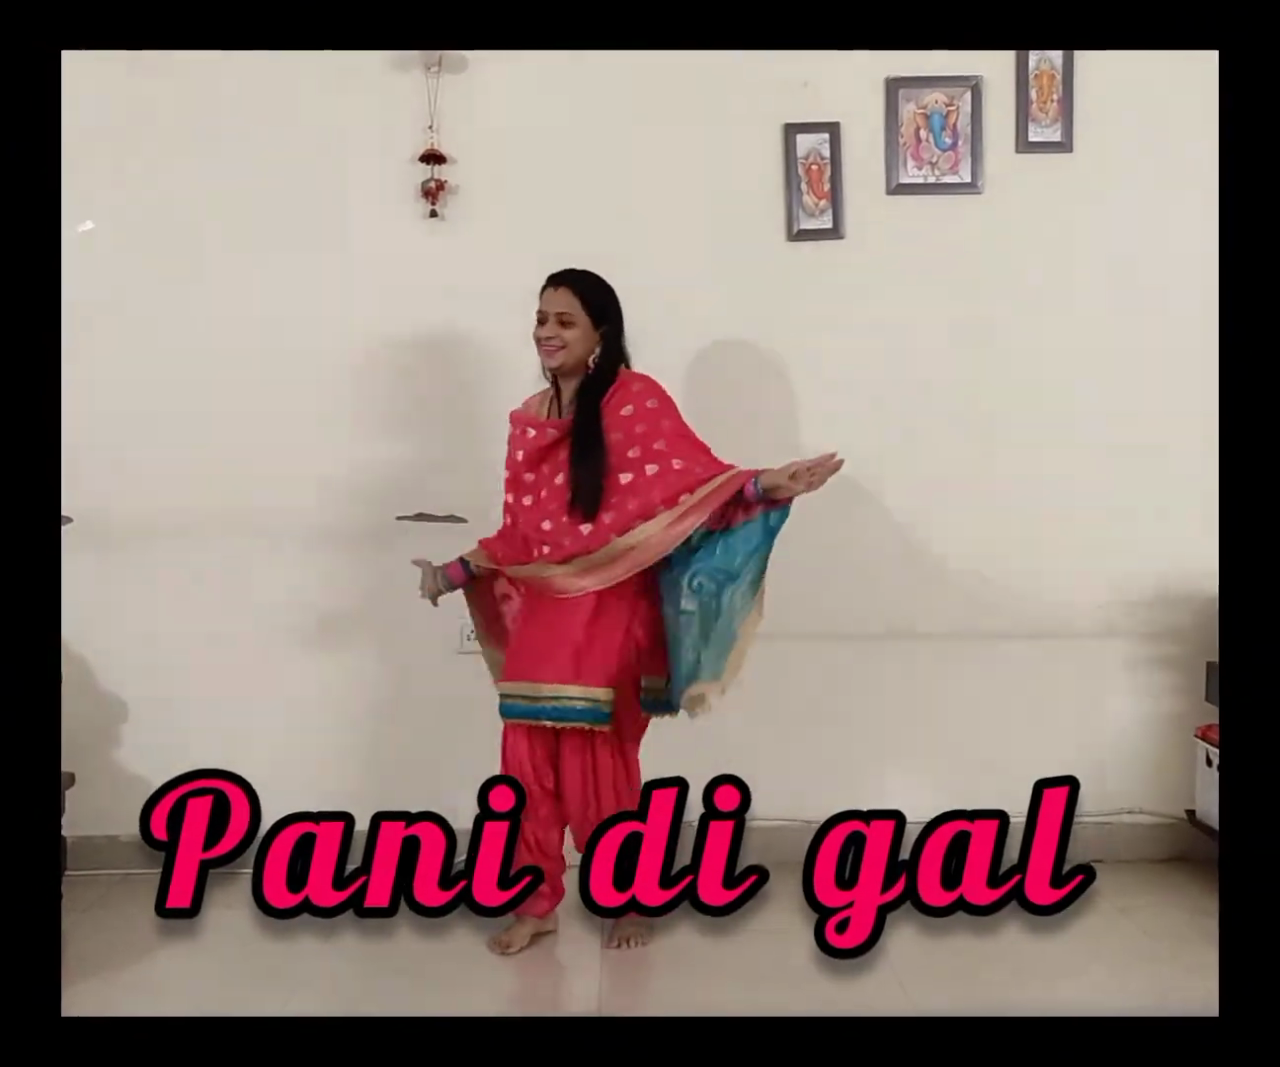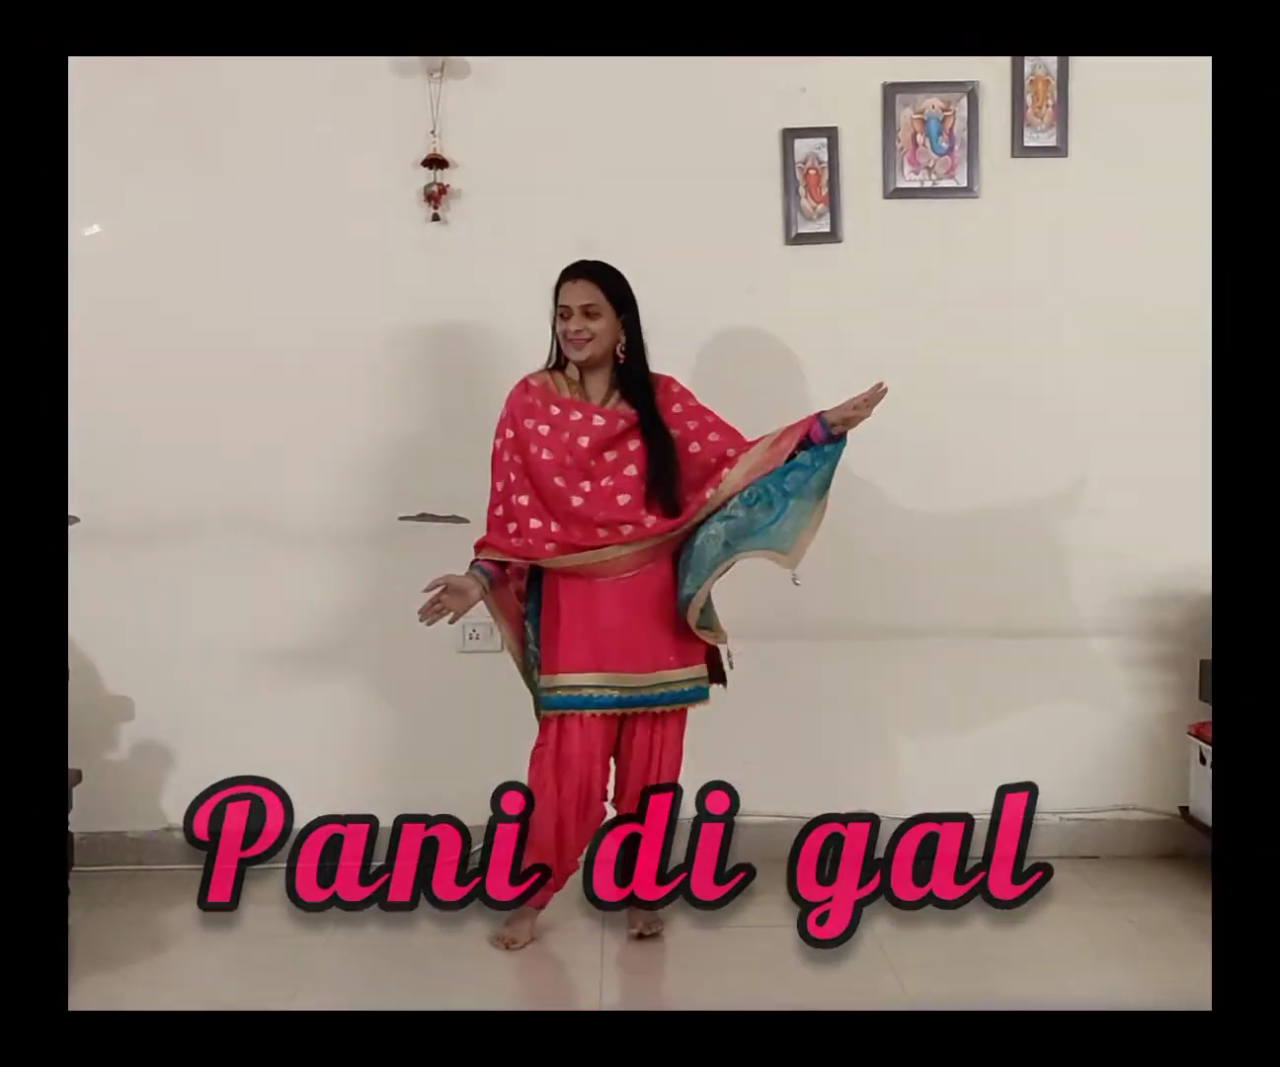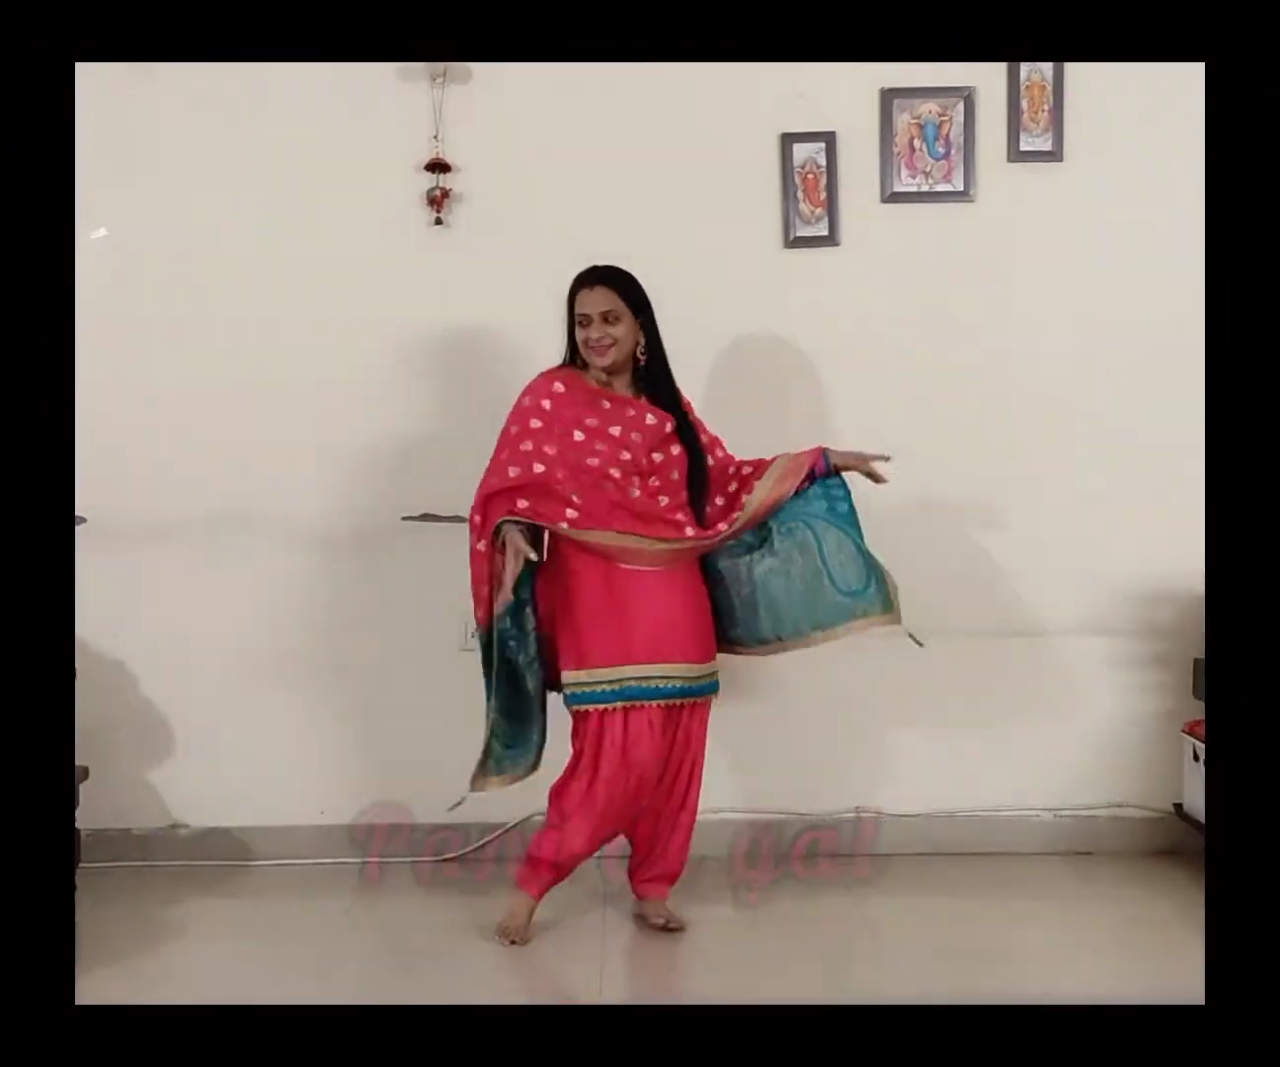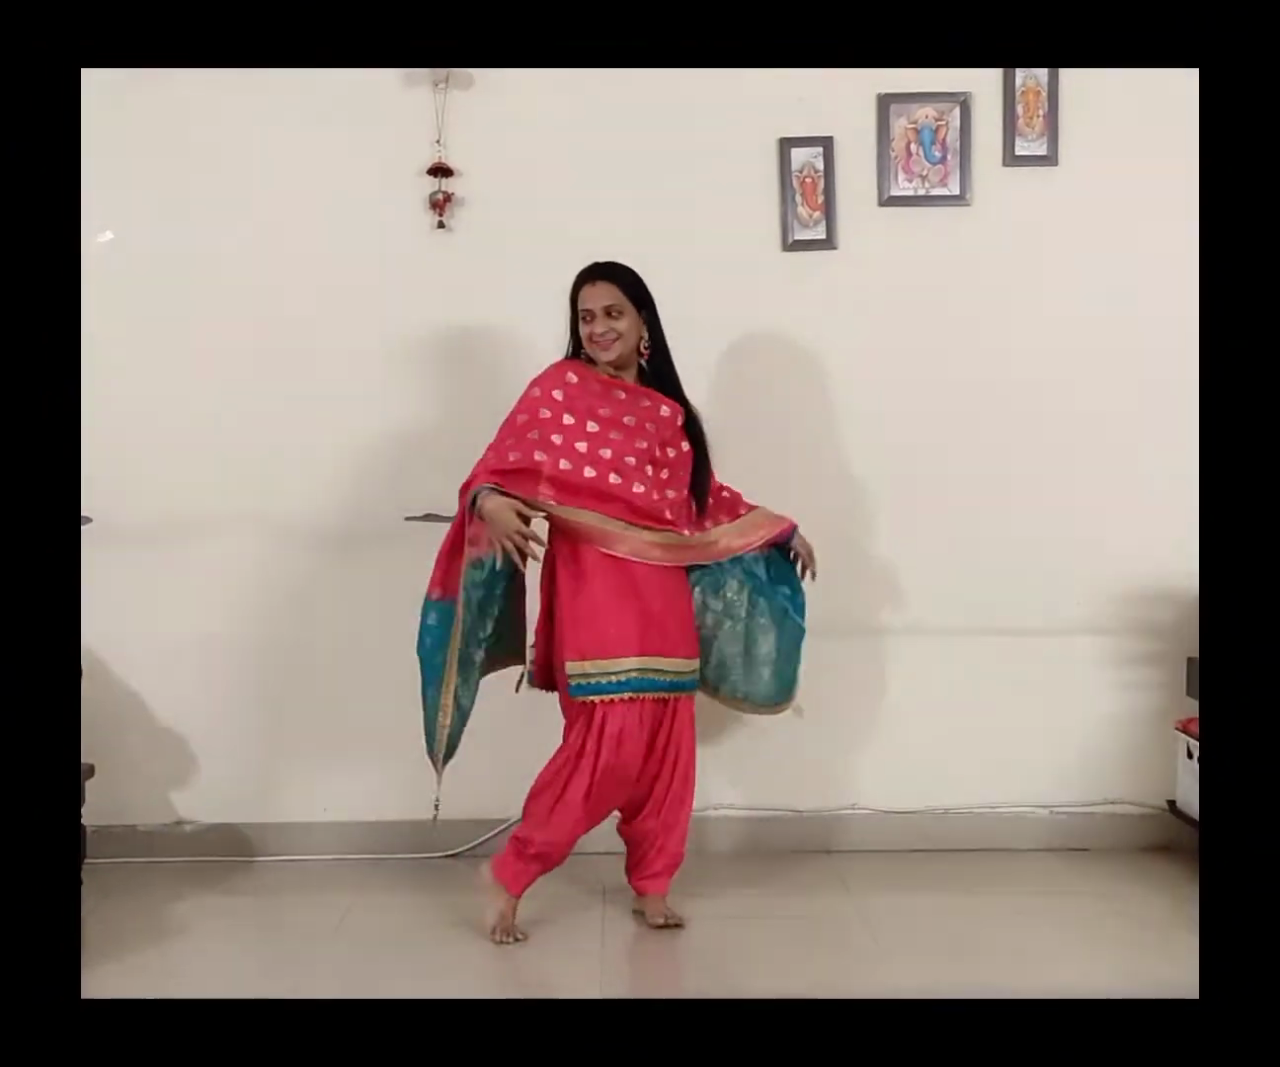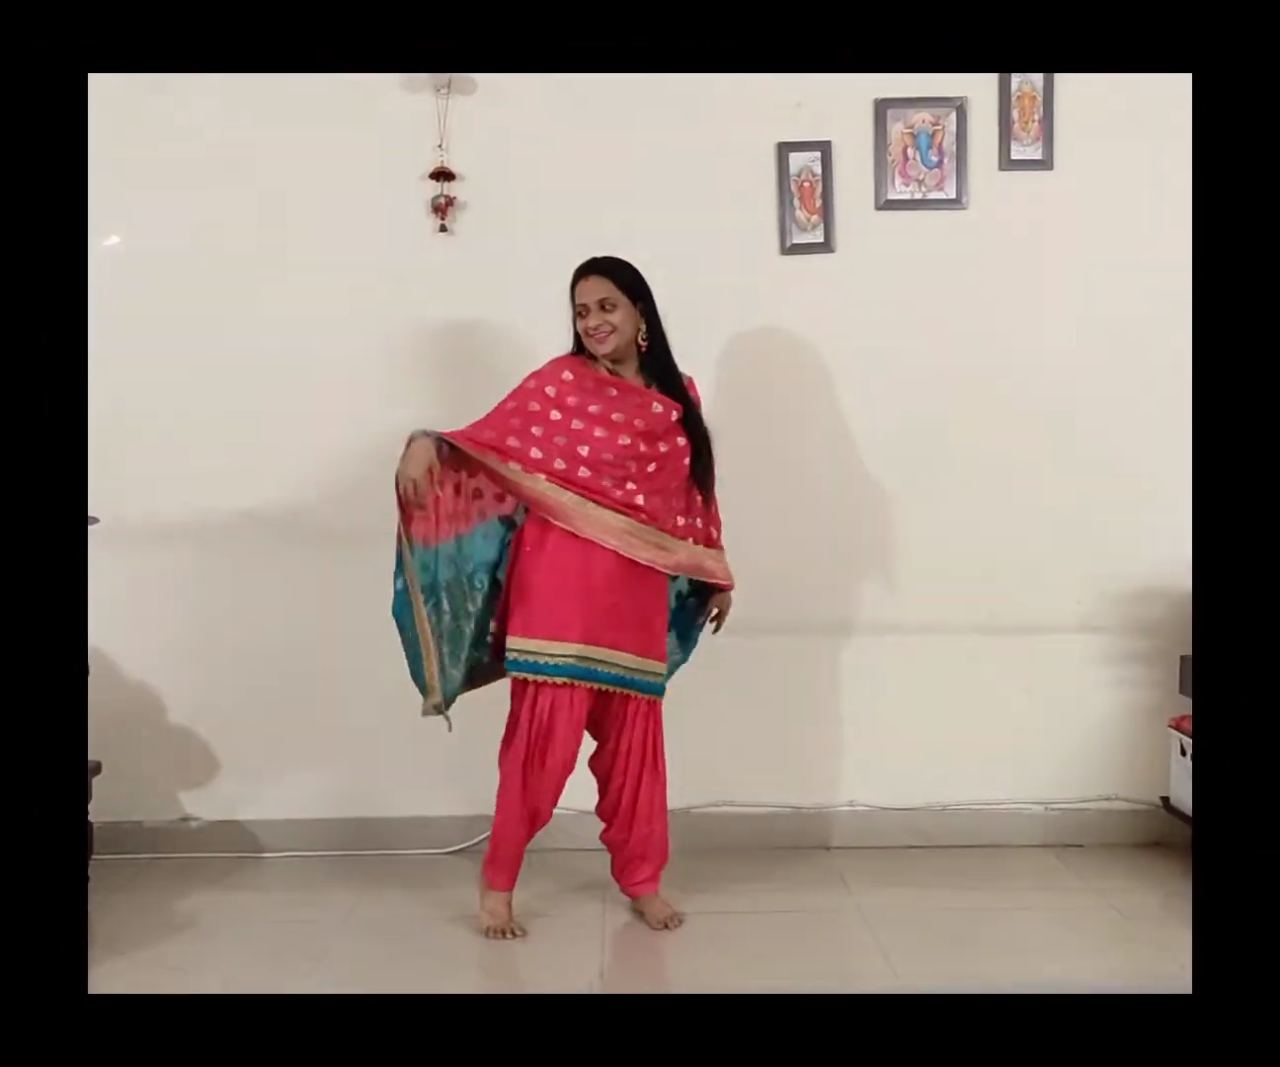
dt=0.3s
person 1, frame 1
left shoulder: (632, 399)
right shoulder: (529, 418)
left elbow: (692, 482)
left wrist: (769, 483)
right wrist: (457, 573)
left hip: (614, 611)
right hip: (542, 614)
left knee: (600, 764)
right knee: (528, 761)
right ankle: (536, 902)
person 1, frame 2
left shoulder: (662, 398)
right shoulder: (531, 399)
left elbow: (735, 463)
right elbow: (515, 508)
left wrist: (826, 425)
right wrist: (481, 577)
left hip: (655, 601)
right hip: (576, 606)
left knee: (652, 756)
right knee: (569, 755)
right ankle: (532, 896)
person 1, frame 3
left shoulder: (667, 404)
right shoulder: (550, 394)
left elbow: (726, 480)
right elbow: (506, 489)
left wrist: (823, 460)
right wrist: (516, 537)
left hip: (678, 597)
right hip: (601, 596)
left knee: (678, 750)
right knee: (619, 751)
left ankle: (653, 888)
right ankle: (532, 882)
person 1, frame 4
left shoulder: (667, 401)
right shoulder: (561, 387)
left elbow: (702, 494)
right elbow: (500, 470)
left wrist: (781, 530)
right wrist: (491, 504)
left hip: (663, 594)
right hip: (595, 588)
left knee: (668, 744)
right knee: (610, 742)
left ankle: (651, 883)
right ankle: (511, 875)
person 1, frame 5
left shoulder: (679, 396)
right shoulder: (561, 381)
left elbow: (694, 493)
right elbow: (487, 447)
left wrist: (717, 577)
right wrist: (428, 441)
left hip: (639, 591)
right hip: (561, 585)
left knee: (634, 740)
right knee: (542, 737)
left ankle: (641, 880)
right ankle: (497, 883)
